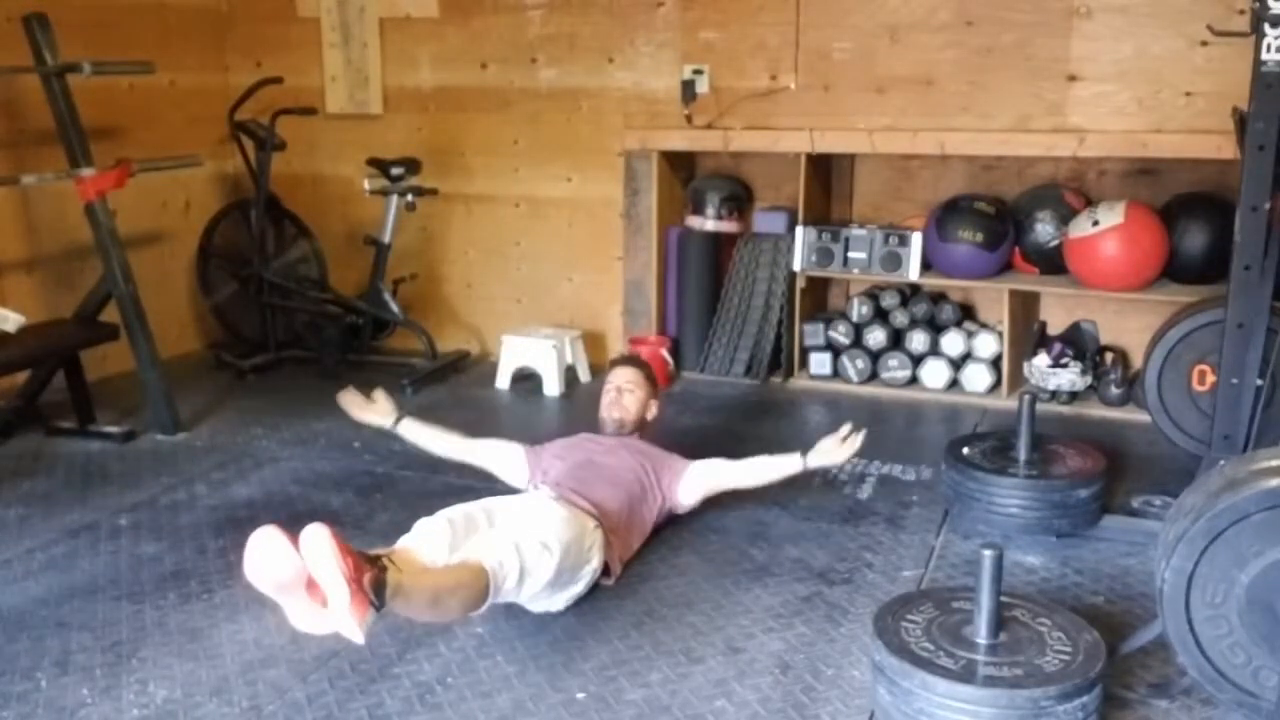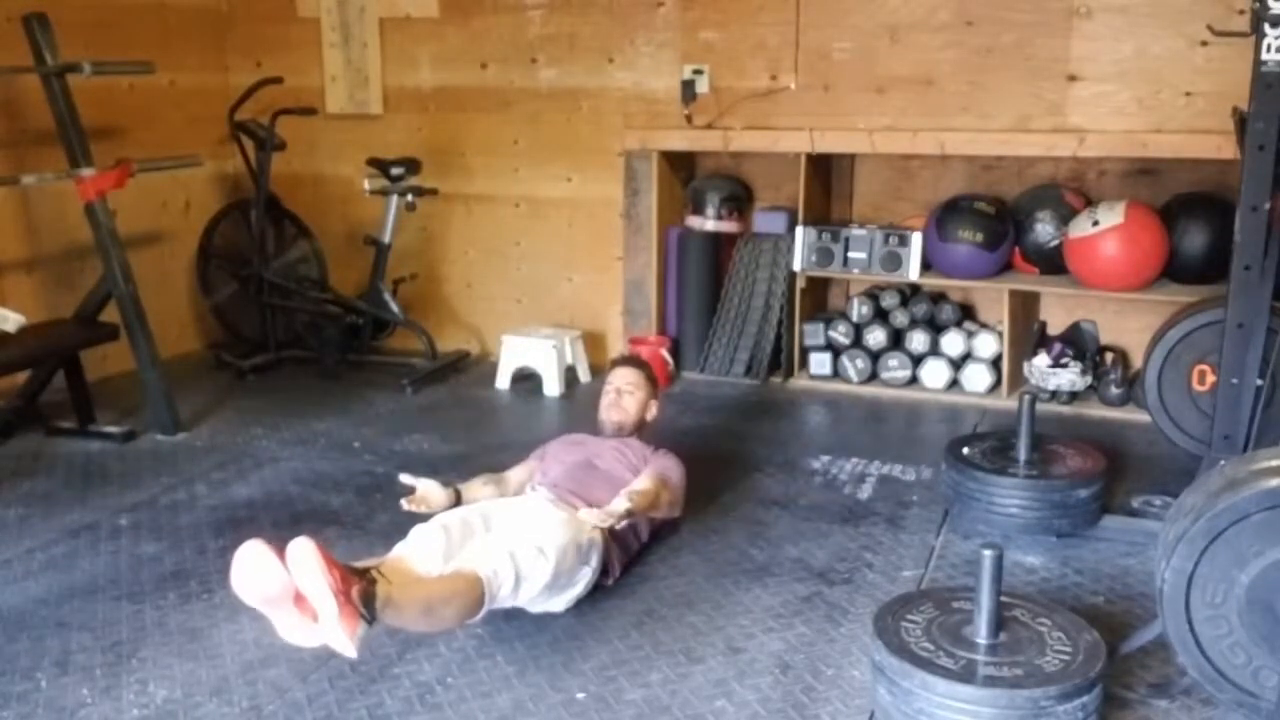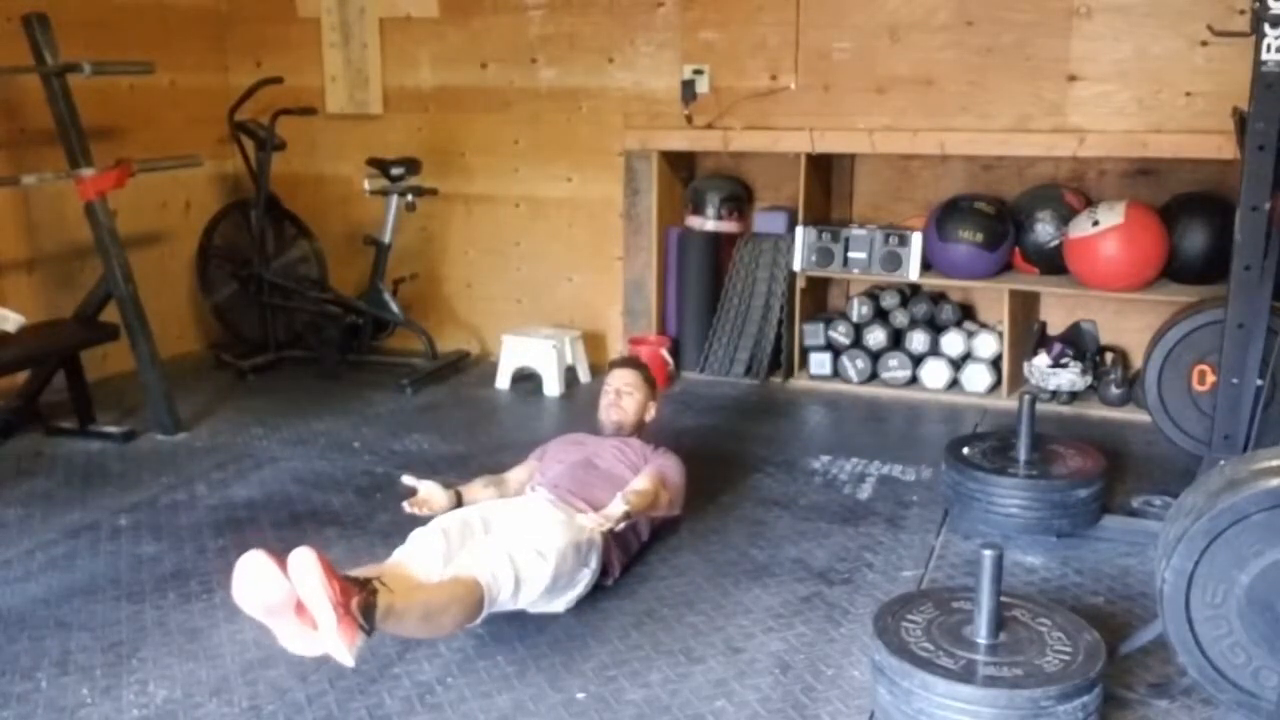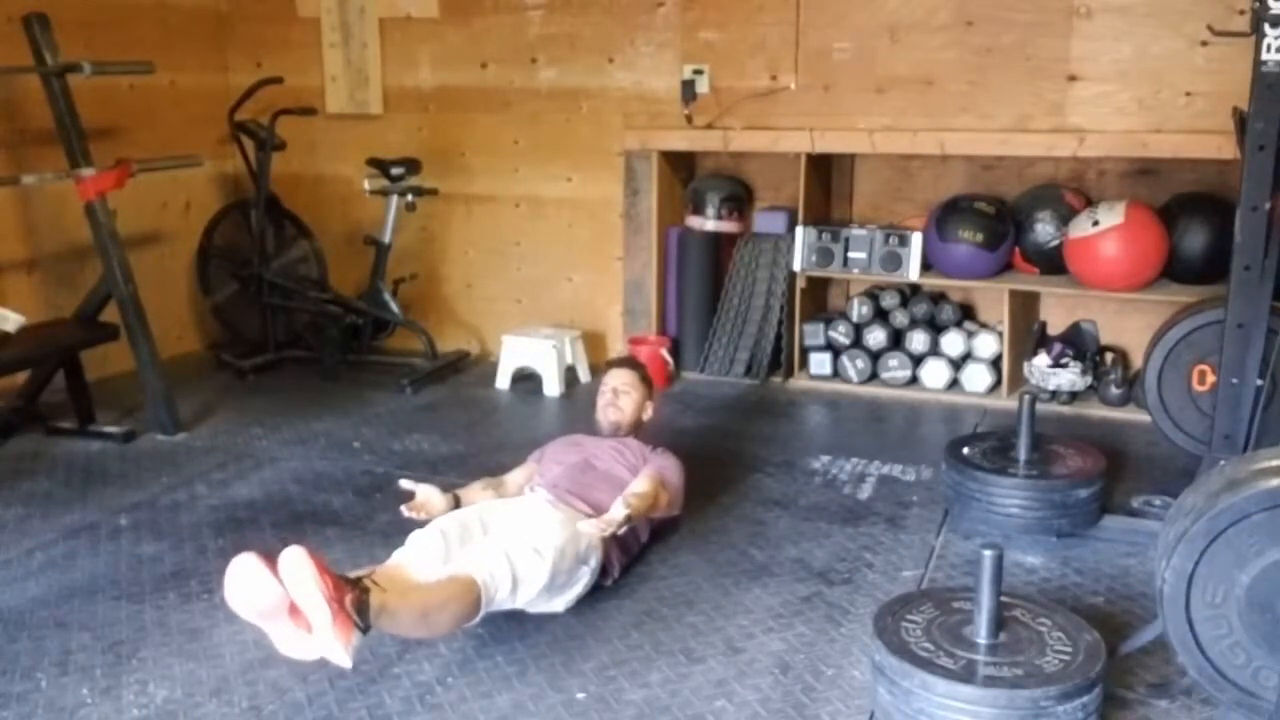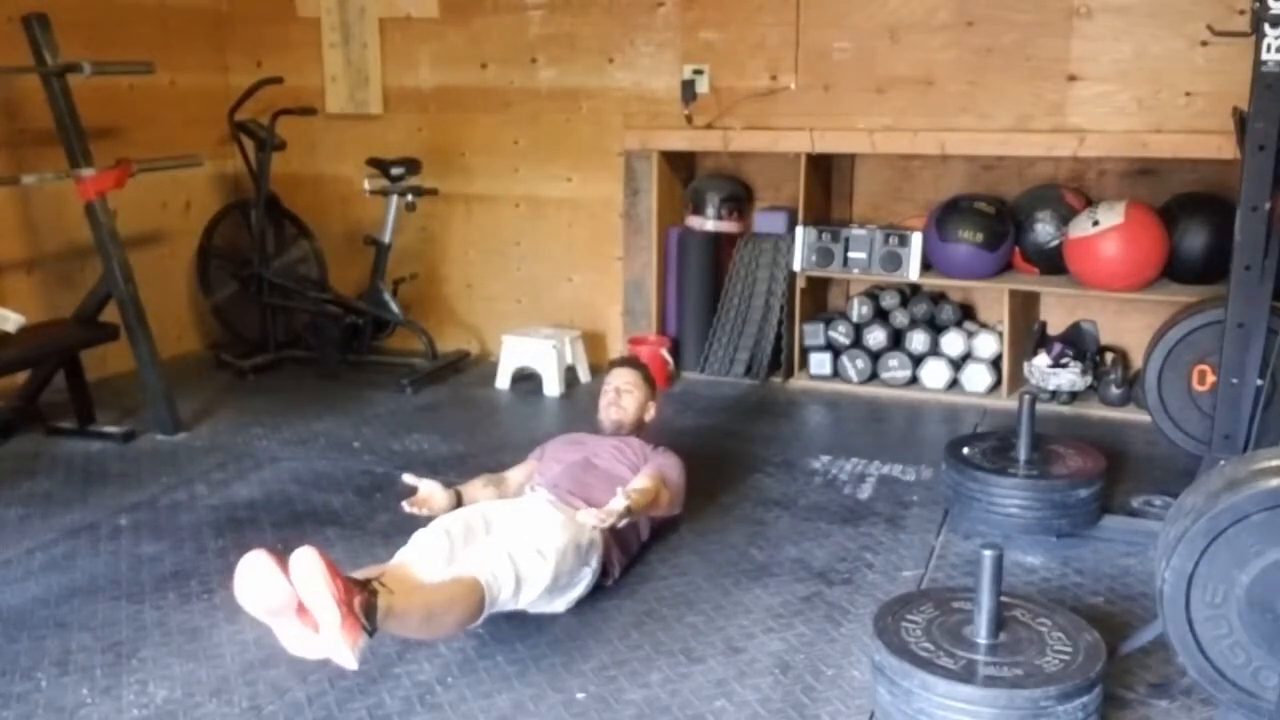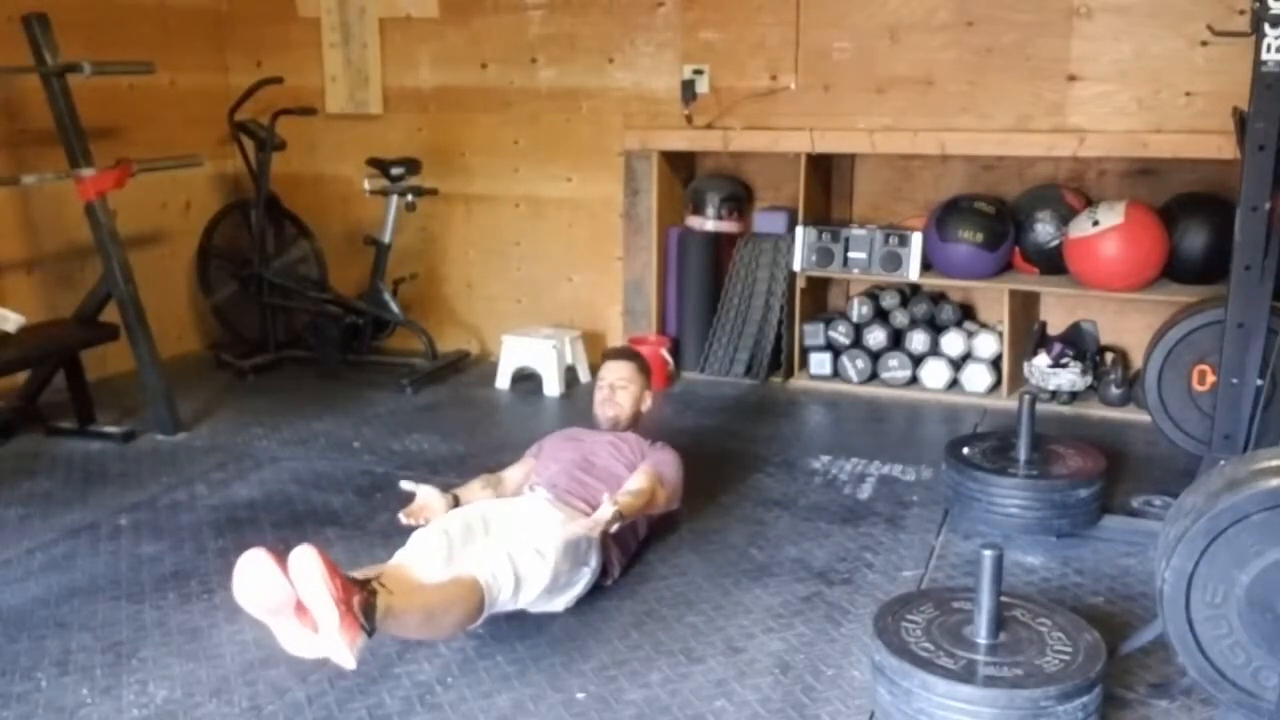
dt=0.4s
person 1, frame 1
left shoulder: (660, 466)
right shoulder: (560, 447)
left elbow: (724, 472)
right elbow: (485, 451)
left wrist: (807, 458)
right wrist: (397, 421)
left hip: (574, 528)
right hip: (516, 509)
left knee: (481, 566)
right knee: (426, 542)
left ankle: (369, 589)
right ankle: (327, 592)
person 1, frame 2
left shoulder: (661, 464)
right shoulder: (565, 444)
left elbow: (648, 497)
right elbow: (505, 481)
left wrist: (618, 511)
right wrist: (452, 495)
left hip: (572, 532)
right hip: (510, 511)
left knee: (477, 574)
right knee: (423, 549)
left ankle: (361, 603)
right ankle: (313, 603)
person 1, frame 3
left shoulder: (660, 462)
right shoulder: (565, 443)
left elbow: (646, 495)
right elbow: (506, 481)
left wrist: (617, 511)
right wrist: (453, 496)
left hip: (573, 530)
right hip: (509, 510)
left knee: (476, 578)
right knee: (420, 555)
left ankle: (361, 613)
right ankle: (313, 613)
person 1, frame 4
left shoulder: (658, 461)
right shoulder: (564, 444)
left elbow: (646, 496)
right elbow: (506, 483)
left wrist: (620, 515)
right wrist: (453, 500)
left hip: (572, 532)
right hip: (512, 512)
left knee: (474, 577)
right knee: (419, 558)
left ankle: (355, 613)
right ankle: (310, 617)
person 1, frame 5
left shoulder: (659, 460)
right shoulder: (564, 442)
left elbow: (648, 493)
right elbow: (506, 481)
left wrist: (619, 507)
right wrist: (453, 495)
left hip: (574, 530)
right hip: (510, 511)
left knee: (478, 577)
right knee: (422, 556)
left ankle: (364, 614)
right ankle: (317, 615)
person 1, frame 6
left shoulder: (657, 455)
right shoulder: (561, 438)
left elbow: (642, 494)
right elbow: (503, 480)
left wrist: (610, 515)
right wrist: (451, 500)
left hip: (570, 533)
right hip: (512, 510)
left knee: (480, 578)
right knee: (421, 557)
left ankle: (362, 614)
right ankle: (315, 614)
